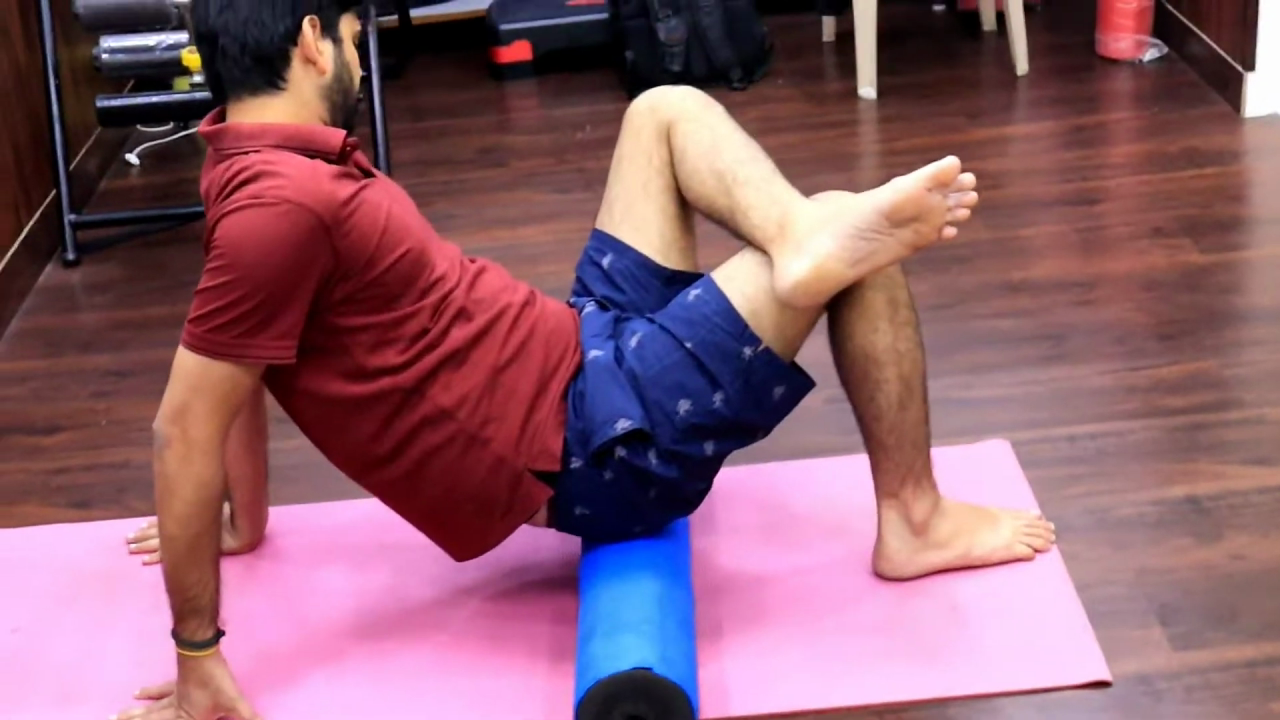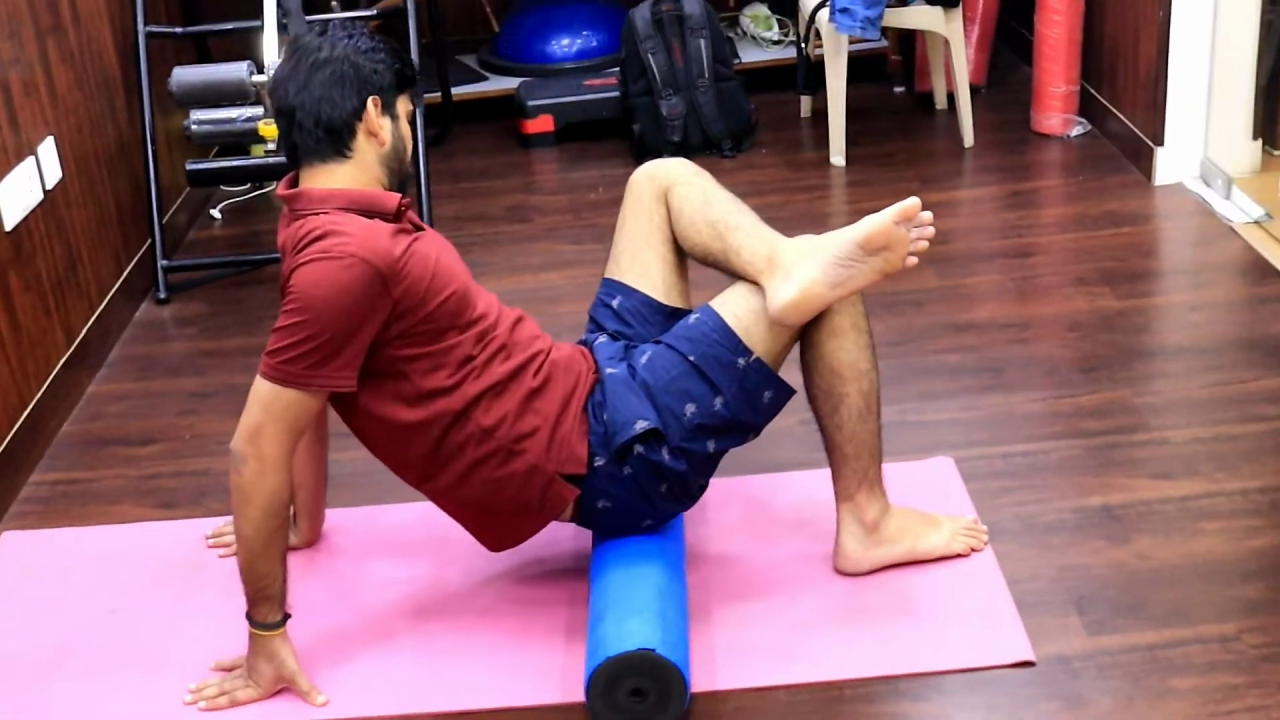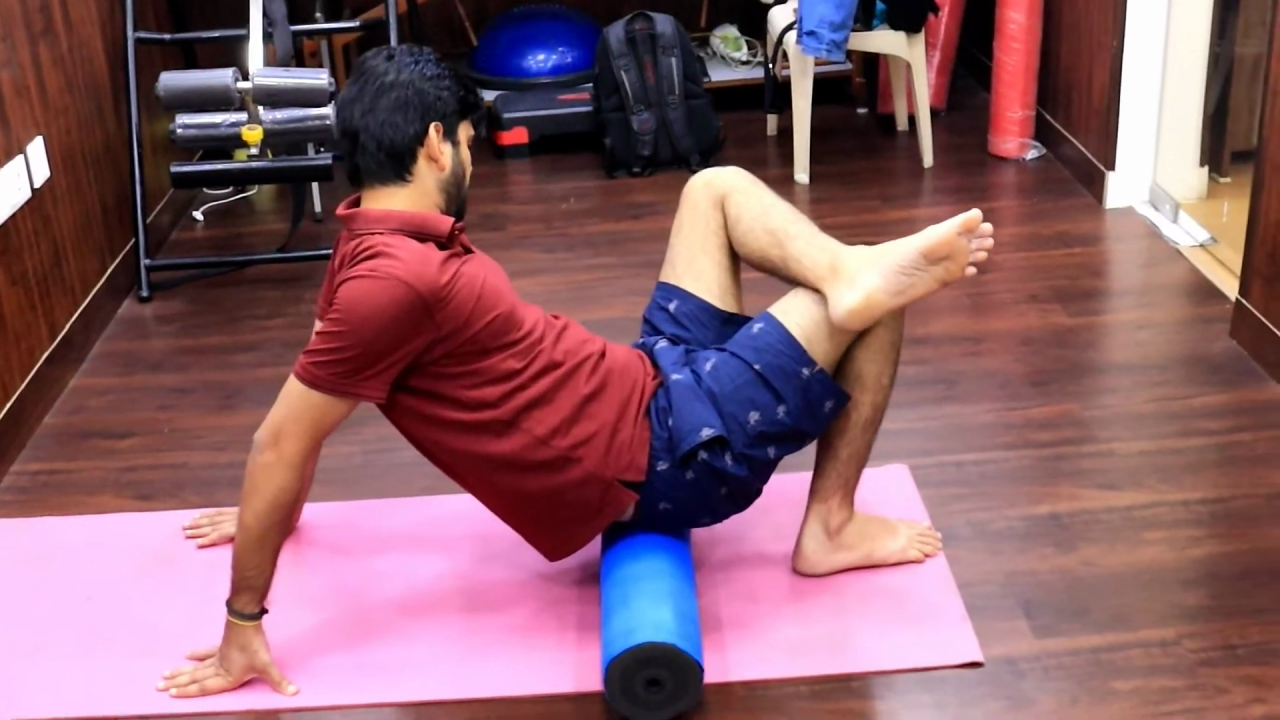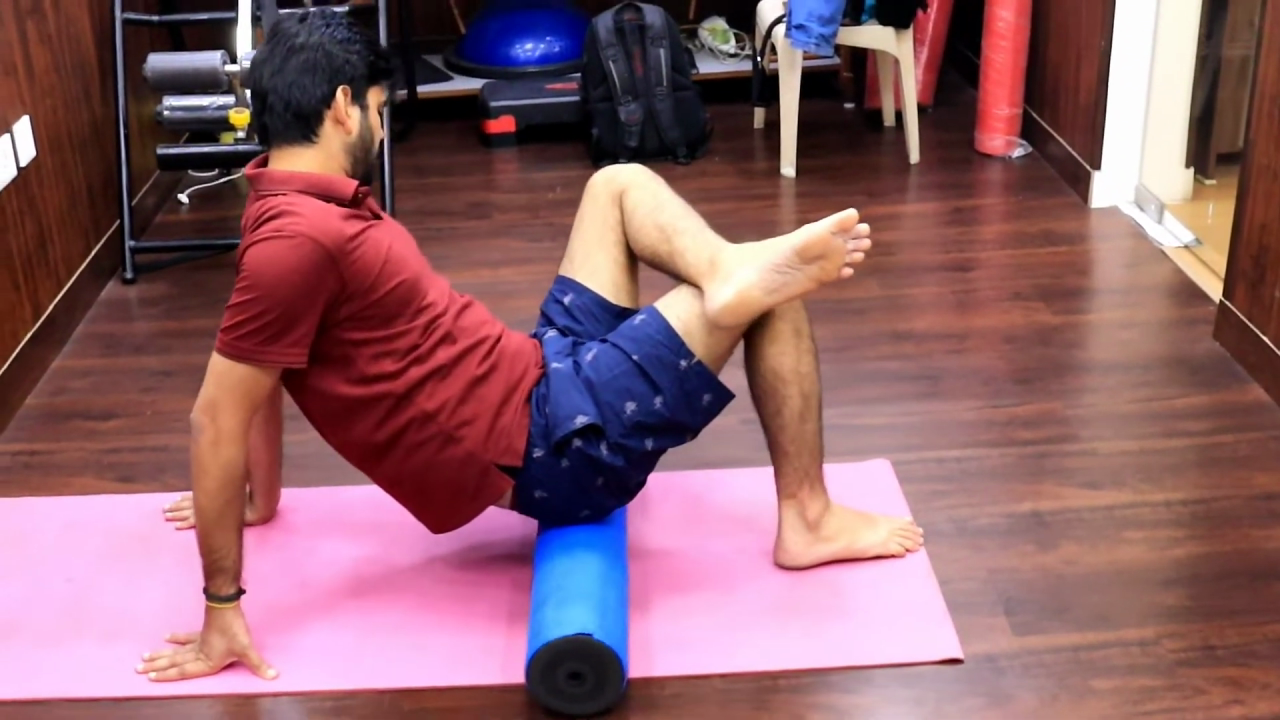
dt=1s
person 1, frame 1
left shoulder: (261, 162)
right shoulder: (285, 202)
left elbow: (241, 370)
right elbow: (186, 426)
left wrist: (246, 521)
left hip: (579, 356)
right hip: (590, 445)
left knee: (670, 112)
right knee: (848, 231)
left ankle: (800, 252)
right ankle: (917, 521)
person 1, frame 2
left shoulder: (328, 222)
right shoulder: (349, 256)
left elbow: (303, 395)
right elbow: (257, 446)
left wrist: (306, 521)
right wrist: (267, 634)
left hip: (600, 382)
right hip: (613, 449)
left knee: (664, 179)
right knee: (828, 287)
left ankle: (792, 267)
right ankle: (868, 521)
person 1, frame 3
left shoulder: (378, 238)
right shoulder: (398, 279)
left elbow: (316, 366)
right elbow: (280, 440)
right wrist: (242, 627)
left hip: (651, 385)
right hip: (670, 449)
left knee: (719, 186)
right knee: (874, 298)
left ankle: (849, 270)
right ankle: (834, 527)
person 1, frame 4
left shoulder: (298, 202)
right shoulder: (300, 238)
left elbow: (265, 376)
right elbow: (216, 418)
left wrist: (263, 497)
right wrist: (222, 608)
left hip: (540, 377)
right hip: (548, 443)
left knee: (622, 184)
right knee: (776, 296)
left ankle: (730, 272)
right ankle: (809, 519)
